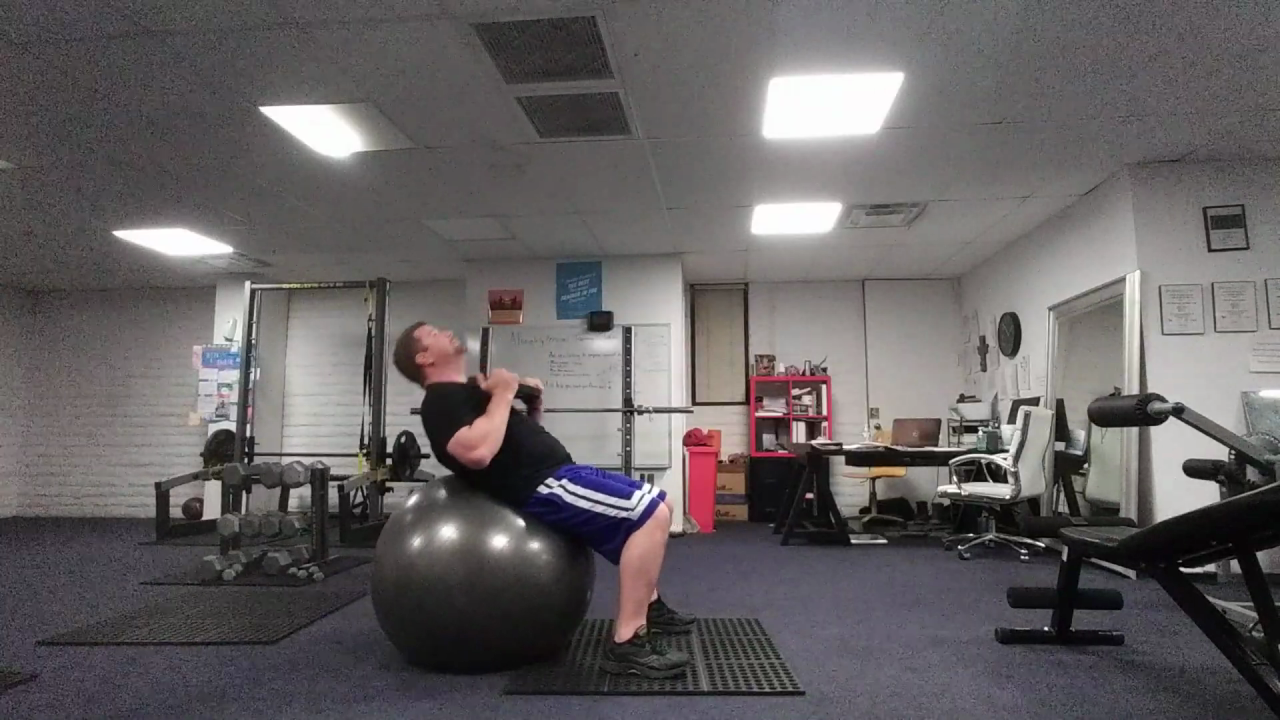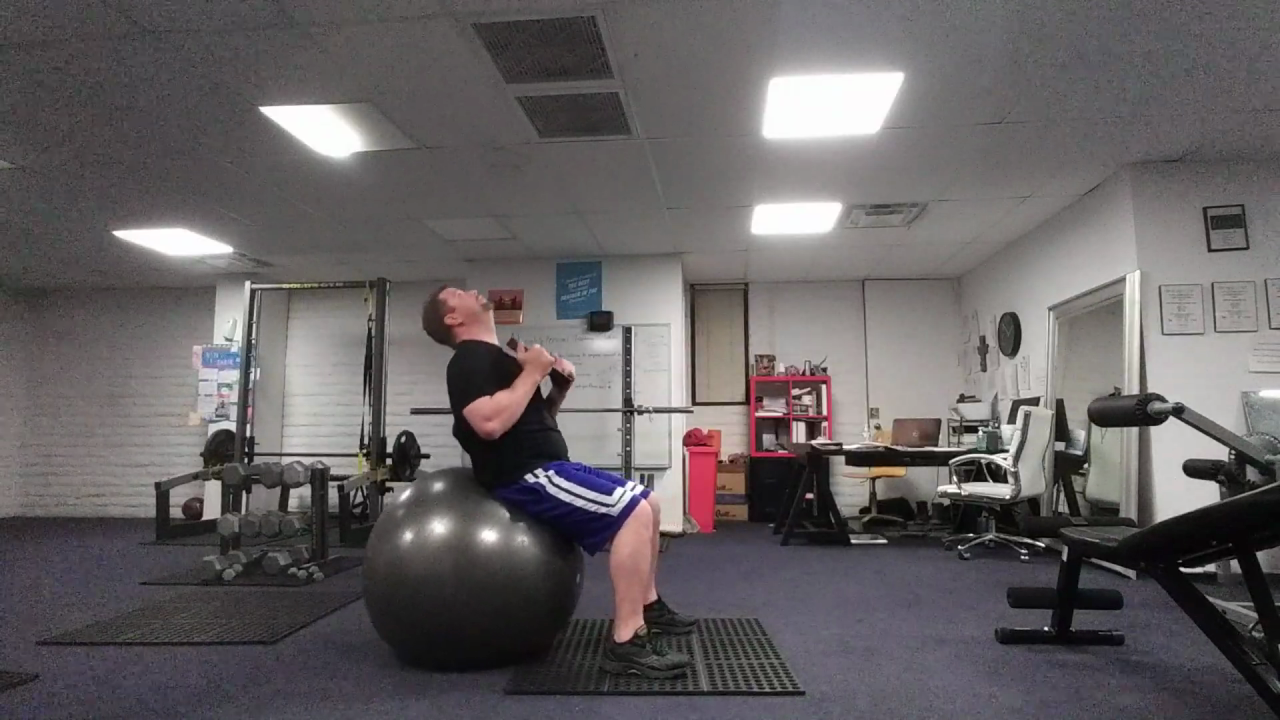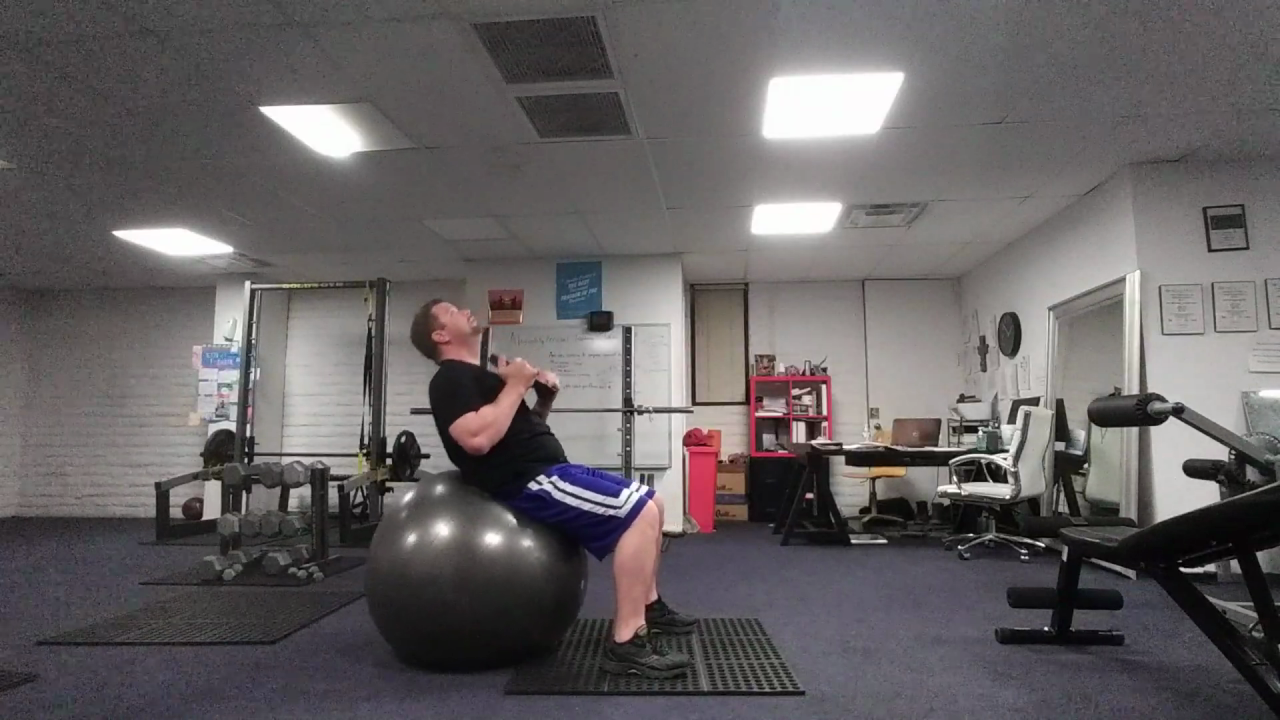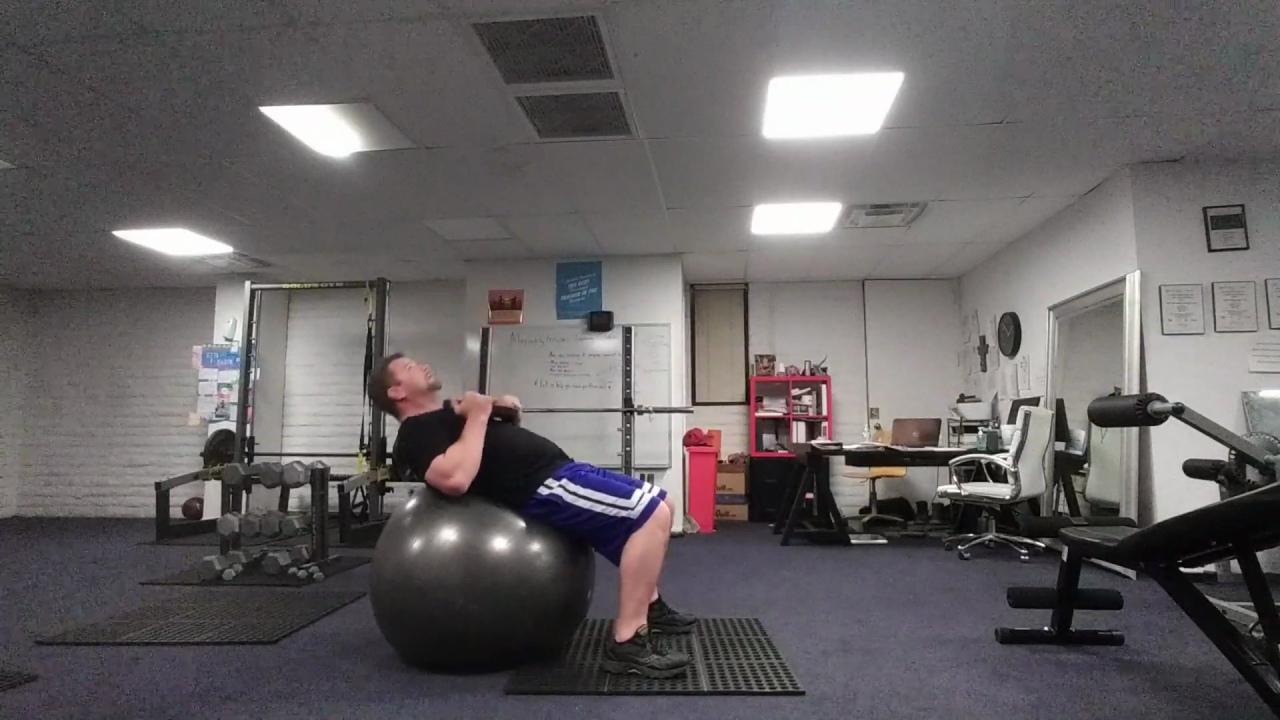
dt=0.5s
person 1, frame 1
left shoulder: (463, 393)
right shoulder: (442, 400)
right elbow: (477, 451)
left wrist: (532, 404)
right wrist: (502, 394)
left hip: (554, 475)
right hip: (541, 487)
left knee: (651, 507)
right knee: (652, 513)
left ankle: (649, 607)
right ankle: (627, 644)
person 1, frame 2
left shoulder: (493, 357)
right shoulder: (472, 359)
right elbow: (490, 423)
left wrist: (560, 386)
right wrist: (533, 372)
left hip: (546, 468)
right hip: (527, 478)
left knee: (647, 505)
right knee: (635, 513)
left ankle: (649, 606)
right ankle: (628, 644)
person 1, frame 3
left shoulder: (471, 376)
right shoulder: (451, 379)
right elbow: (477, 439)
left wrist: (544, 398)
right wrist: (515, 386)
left hip: (548, 472)
right hip: (532, 484)
left knee: (649, 506)
right knee: (643, 513)
left ankle: (650, 606)
right ankle: (627, 644)
person 1, frame 4
left shoulder: (439, 421)
right shoulder: (417, 433)
right elbow: (456, 478)
left wrist: (509, 417)
right wrist: (477, 416)
left hip: (554, 473)
right hip: (543, 486)
left knee: (654, 507)
right knee: (655, 514)
left ankle: (649, 607)
right ankle: (627, 644)
